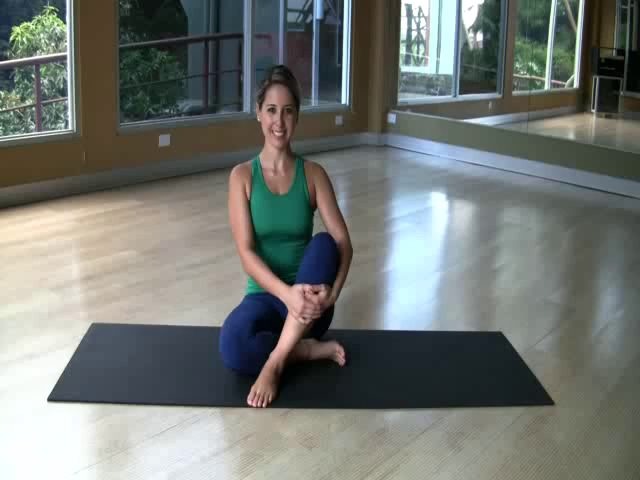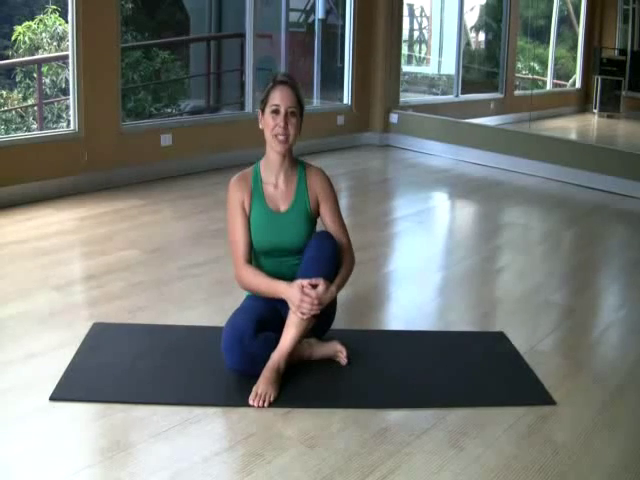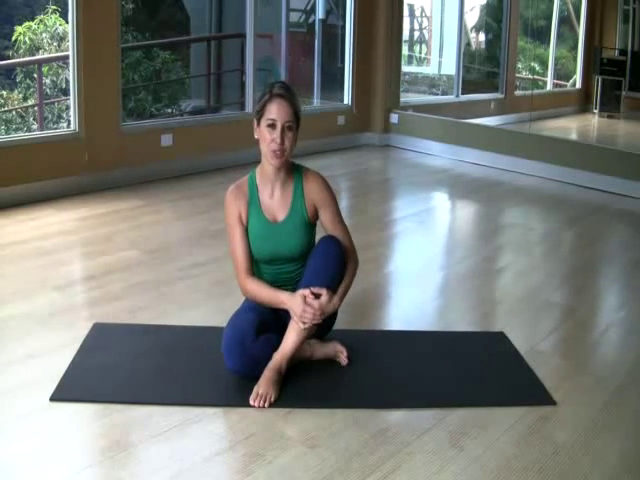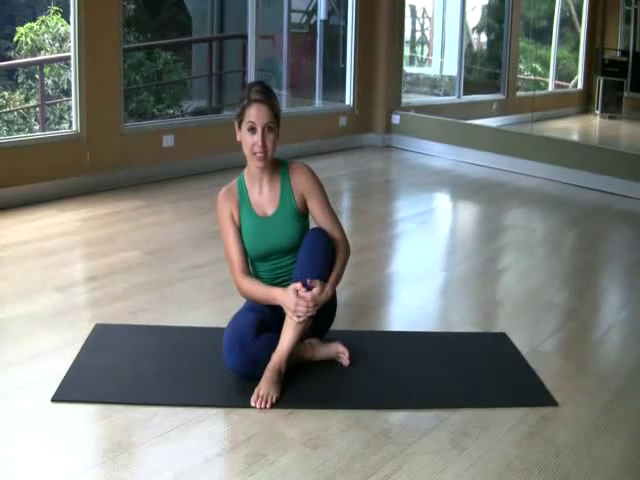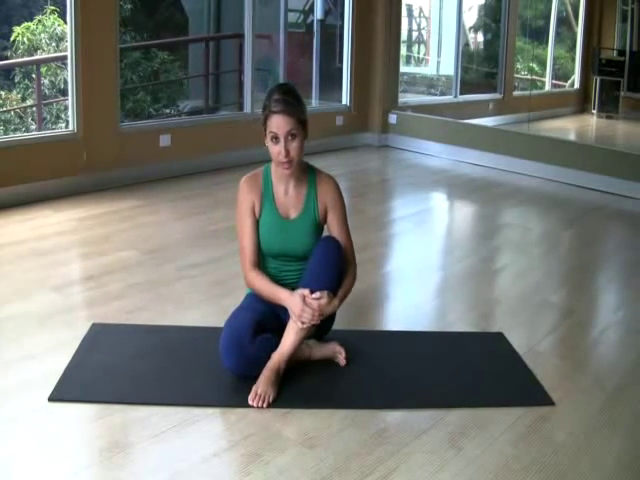
dt=1s
person 1, frame 1
left shoulder: (313, 174)
right shoulder: (242, 176)
left elbow: (343, 243)
right elbow: (246, 252)
left wrist: (332, 290)
right wrist: (285, 293)
left hip: (309, 301)
right hip: (265, 296)
left knee: (323, 244)
right knee: (232, 347)
left ankle: (275, 362)
right ankle: (308, 348)
person 1, frame 2
left shoulder: (316, 180)
right shoulder: (241, 185)
left elbow: (346, 253)
right elbow: (243, 270)
left wrist: (330, 290)
right wrist: (286, 289)
left hip: (310, 304)
right hip: (266, 298)
left knee: (324, 244)
right knee: (234, 349)
left ankle: (277, 362)
right ankle: (310, 348)
person 1, frame 3
left shoulder: (313, 185)
right shoulder: (238, 195)
left elbow: (349, 254)
right elbow: (246, 279)
left wrist: (336, 298)
right wrist: (287, 299)
left hip: (311, 305)
right hip: (268, 302)
left knee: (330, 248)
right knee: (235, 351)
left ankle: (278, 363)
right ankle: (310, 349)
person 1, frame 4
left shoulder: (300, 176)
right shoulder: (229, 198)
left elbow: (341, 243)
right elbow: (242, 279)
left wrist: (327, 288)
right wrist: (282, 295)
left hip: (310, 303)
right hip: (268, 301)
left knee: (318, 239)
right knee: (236, 351)
left ankle: (278, 362)
right ankle: (312, 349)
person 1, frame 5
left shoulder: (326, 188)
right shoulder: (251, 186)
left elbow: (349, 263)
right elbow: (250, 270)
left wrist: (335, 300)
right wrist: (287, 298)
left hip: (311, 305)
right hip: (268, 299)
left knee: (330, 249)
right knee: (233, 351)
left ankle: (277, 362)
right ankle: (308, 349)
